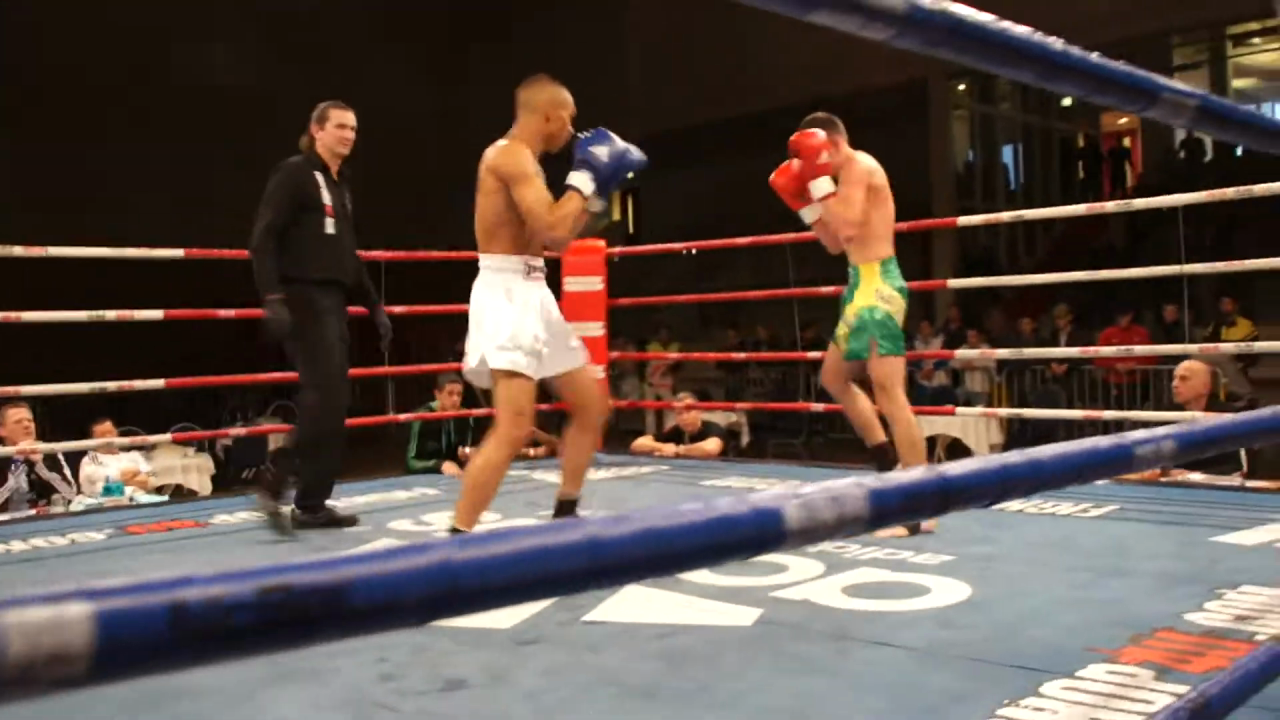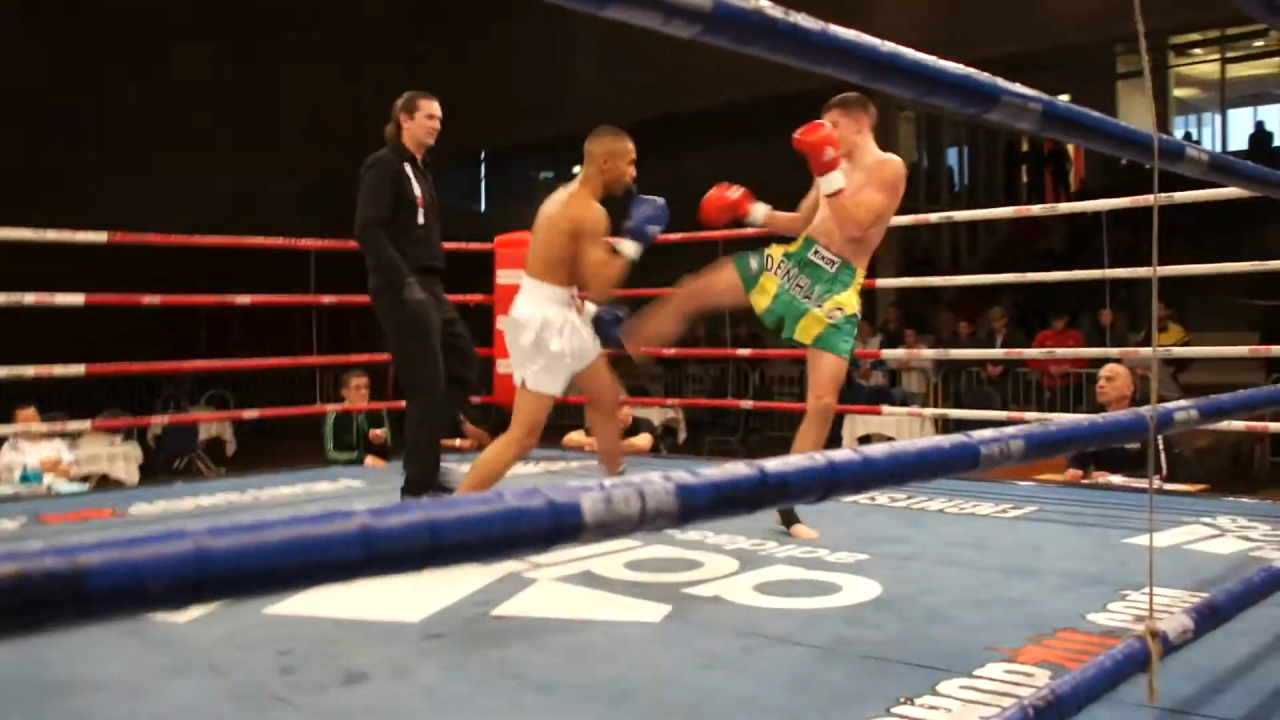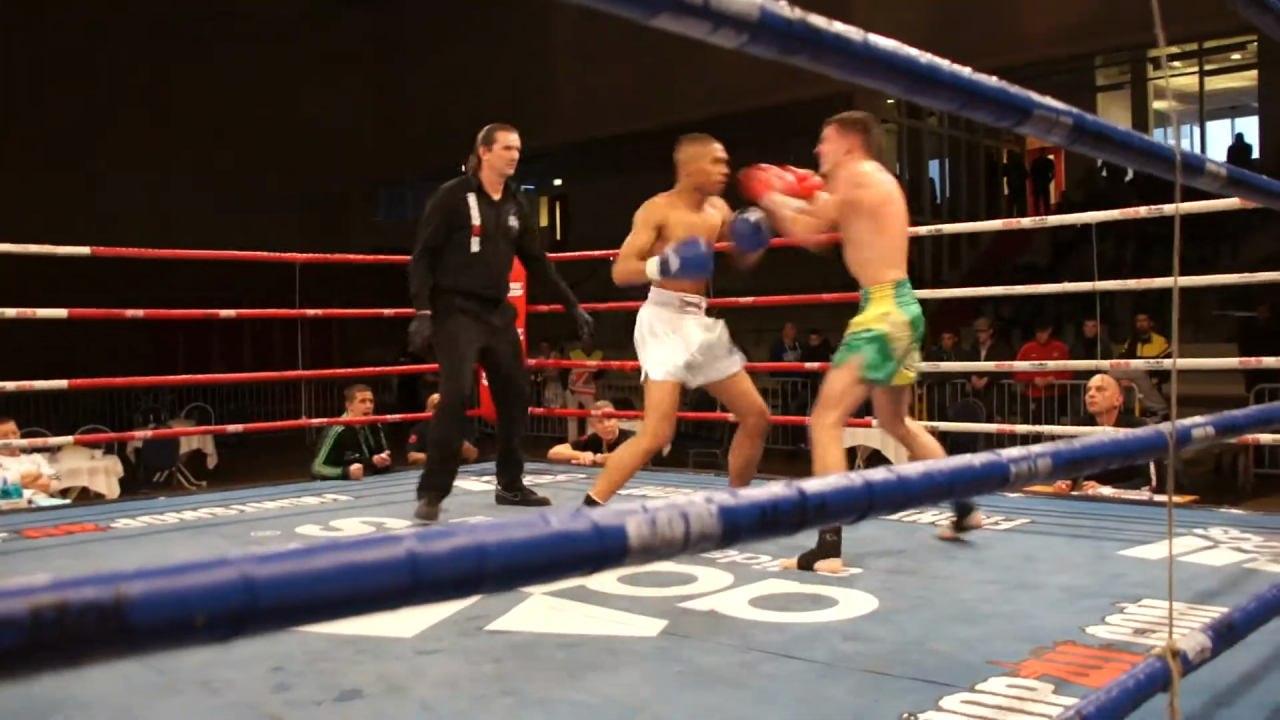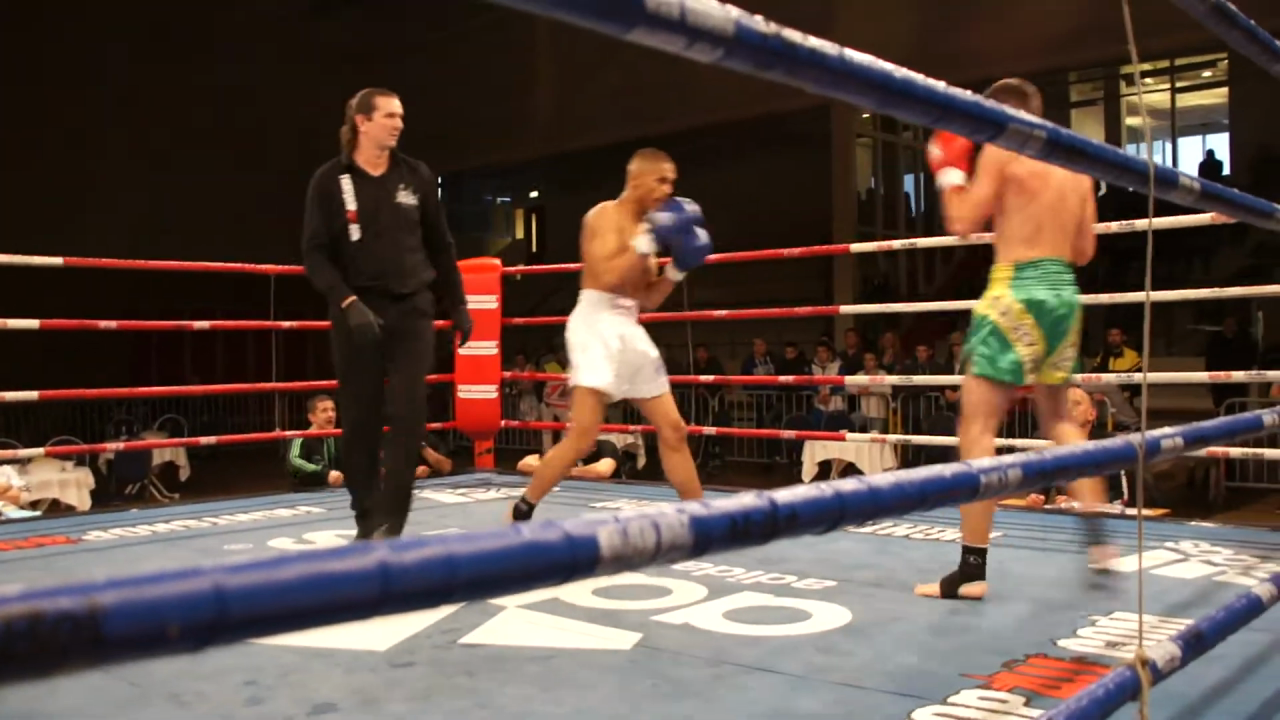
dt=0.7s
person 1, frame 1
left shoulder: (861, 167)
right shoulder: (844, 176)
left elbow: (848, 229)
right elbow: (835, 244)
left wrist: (819, 176)
right wrist: (802, 202)
left hip: (875, 282)
right hip: (863, 283)
left knee: (891, 398)
right knee: (832, 377)
right ankle: (887, 458)
person 1, frame 2
left shoulder: (889, 168)
right shoulder: (827, 162)
left elbow: (853, 228)
left wrist: (831, 171)
right wrist: (750, 210)
left hip: (836, 287)
right hip: (797, 262)
left knee: (822, 405)
right knee: (693, 293)
left ankle: (788, 508)
right ankle: (634, 338)
person 1, frame 3
left shoulder: (857, 176)
right shoulder: (874, 179)
left elbow: (805, 231)
right elbow: (821, 233)
left wrist: (773, 197)
right wrist: (798, 196)
left hip: (885, 311)
right hip: (897, 309)
left knee: (825, 420)
right knee: (896, 424)
left ankle: (828, 547)
right ankle: (965, 508)
person 1, frame 4
left shoulder: (1000, 148)
left elbow: (965, 224)
right elbow: (1084, 251)
left wrist: (950, 169)
left hip: (1016, 293)
right hip: (1060, 292)
left knee: (976, 430)
right knee: (1061, 425)
left ankle: (972, 569)
right ankle: (1097, 534)
person 2, frame 1
left shoulder: (343, 183)
right shoulder: (295, 173)
right elbow: (263, 238)
left wrist: (375, 305)
right wrist: (273, 297)
left hip: (333, 301)
right hip: (305, 299)
left knee: (333, 403)
right knee: (327, 396)
left ankle: (311, 502)
right ankle: (274, 486)
person 2, frame 2
left shoulder: (421, 170)
right shoulder: (384, 166)
right elbow: (369, 233)
left wrist: (441, 293)
right wrist: (407, 283)
left hip: (430, 289)
right hip: (401, 290)
left knee: (464, 371)
right knee: (426, 386)
left ankle: (423, 466)
right ankle: (419, 488)
person 2, frame 3
left shoulder: (516, 205)
right shoulder: (454, 196)
left elbow: (537, 262)
right elbow: (423, 256)
left wrist: (573, 306)
right wrist: (421, 311)
left hip: (497, 312)
right hip: (456, 310)
left knee: (515, 397)
right knee: (457, 394)
left ankle: (510, 484)
right ankle: (431, 493)
person 2, frame 4
left shoulder: (417, 177)
right shoulder: (330, 180)
left elbow: (440, 248)
right elbow: (314, 255)
left wrist: (458, 308)
right wrist: (349, 302)
left hip: (412, 310)
right hip: (357, 314)
left knee: (408, 415)
right knee: (360, 423)
left ankle: (388, 524)
right ankle: (368, 520)
person 3, frame 1
left shoulder: (519, 159)
right shoulder: (511, 154)
left elbow: (555, 235)
right elbow: (554, 231)
left wrist: (599, 184)
right wrist: (587, 174)
left hip: (532, 294)
right hip: (504, 294)
left knee: (594, 407)
right knee: (513, 430)
left ankle: (565, 516)
person 3, frame 2
left shoulder: (568, 195)
right shoulder: (589, 211)
right elbow: (600, 286)
left wrist: (592, 312)
right wrist: (630, 241)
left hip: (561, 313)
right hip: (545, 318)
left knee: (608, 399)
right knee: (524, 436)
person 3, frame 3
left shoulder: (716, 207)
right shoulder: (656, 210)
left elbow: (745, 258)
right elbow: (621, 272)
left wrist: (754, 235)
right wrist: (665, 264)
left hip: (701, 324)
right hip: (663, 323)
left knee: (756, 416)
right knee: (656, 435)
person 3, frame 4
left shoulder: (647, 223)
right shoulder: (603, 216)
right elbow: (607, 278)
left wrist: (679, 267)
right wrist: (651, 236)
left hip: (631, 332)
right hip: (596, 325)
left knee: (673, 431)
right knee: (583, 436)
right ankle: (522, 514)
